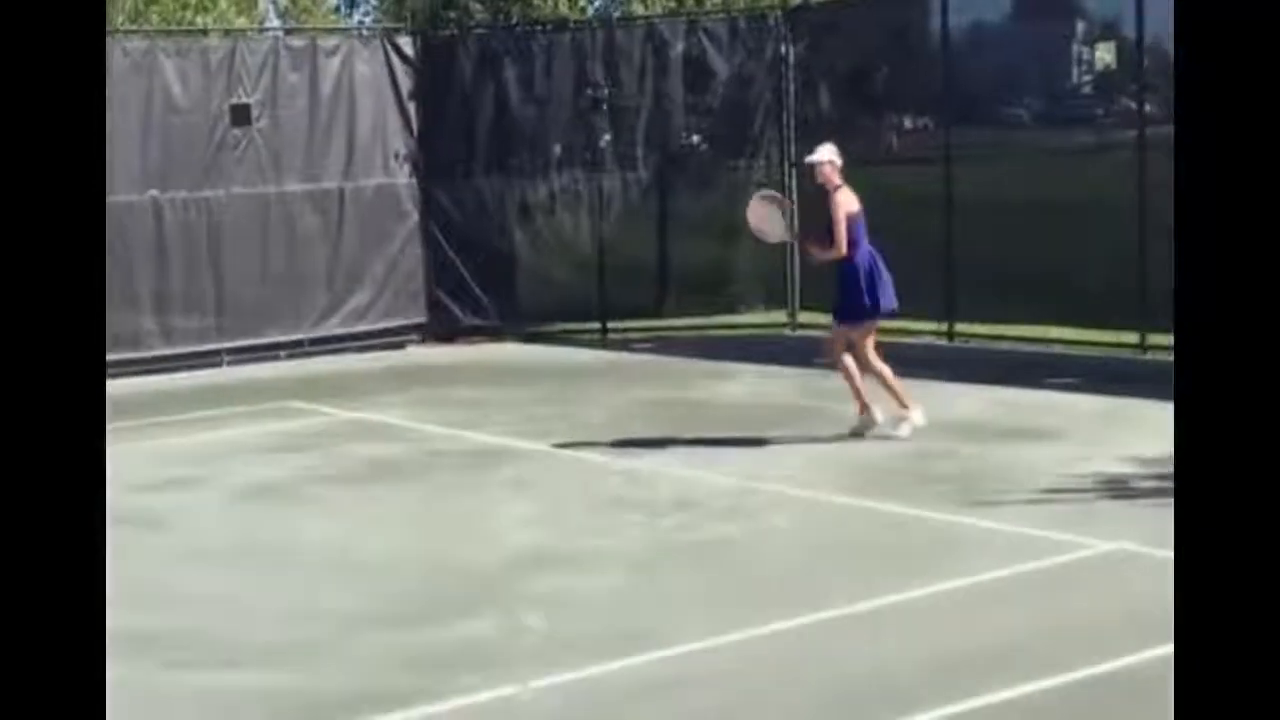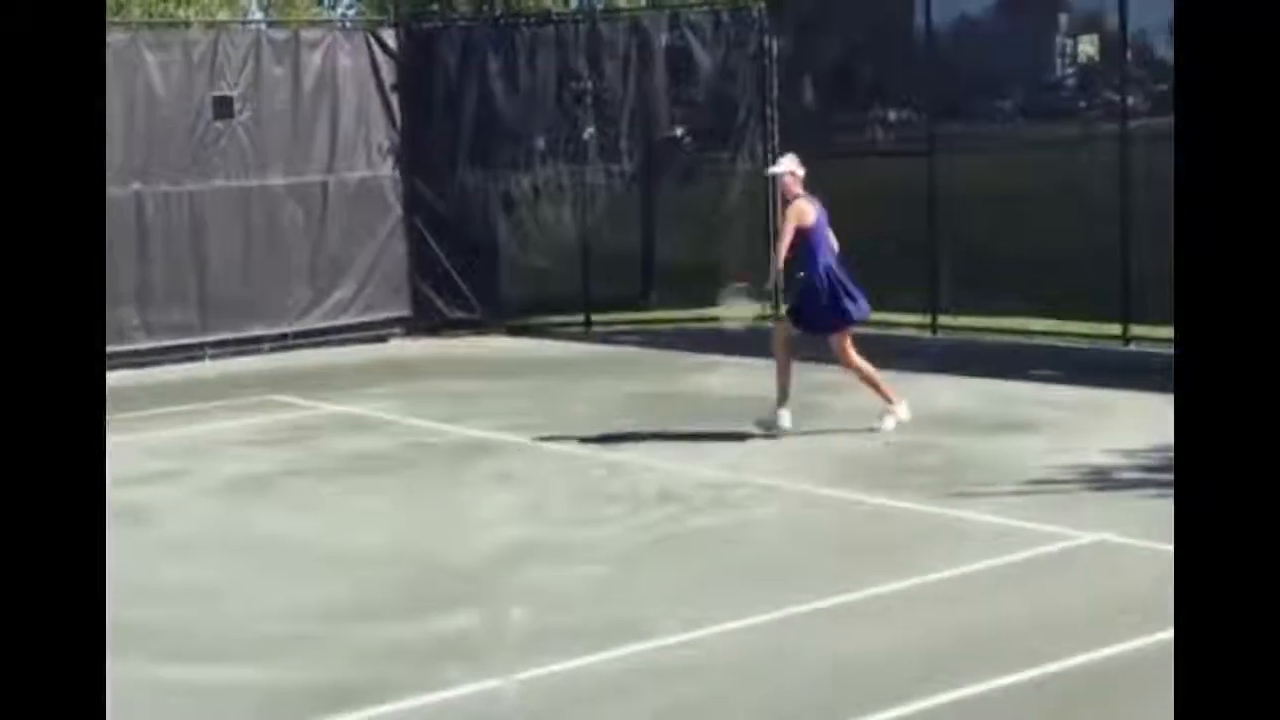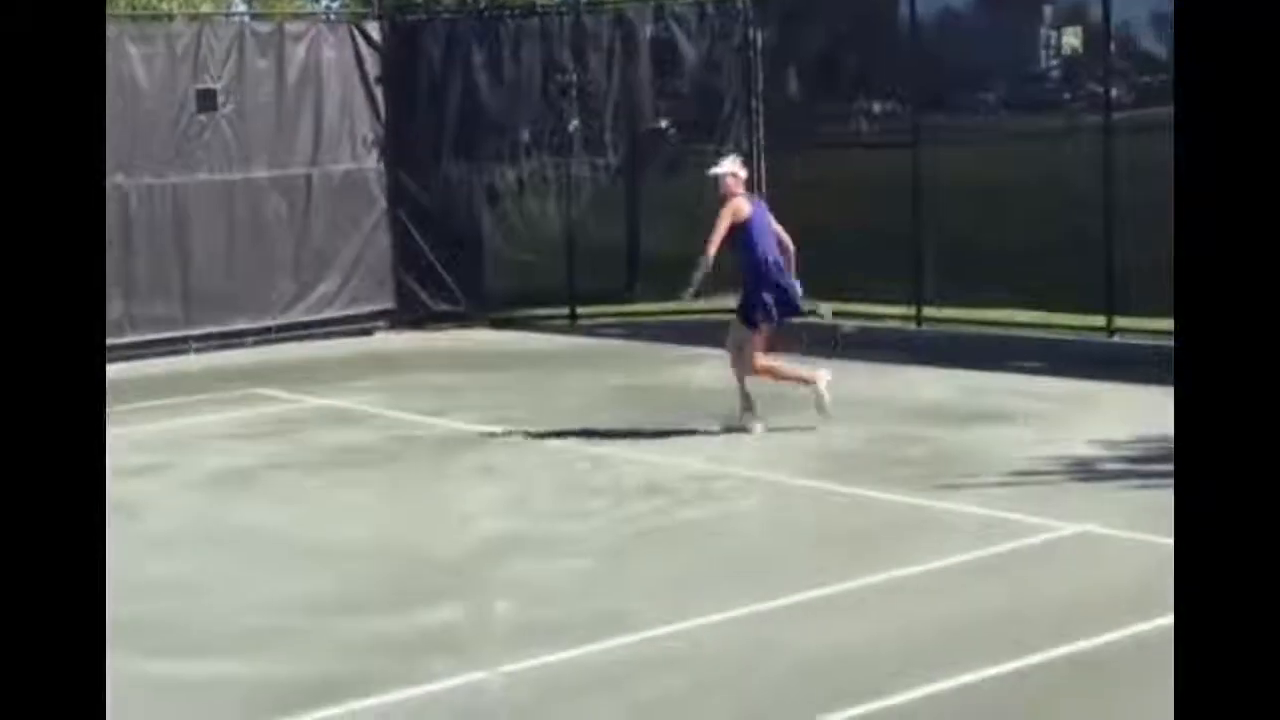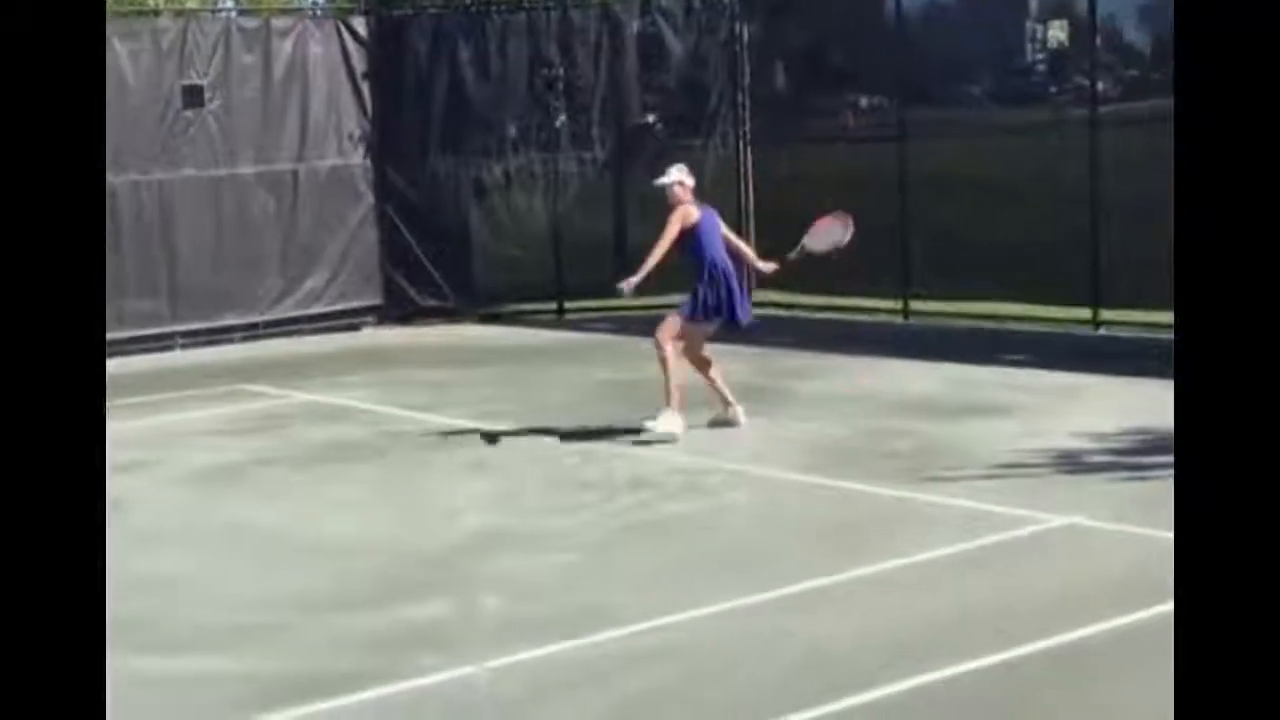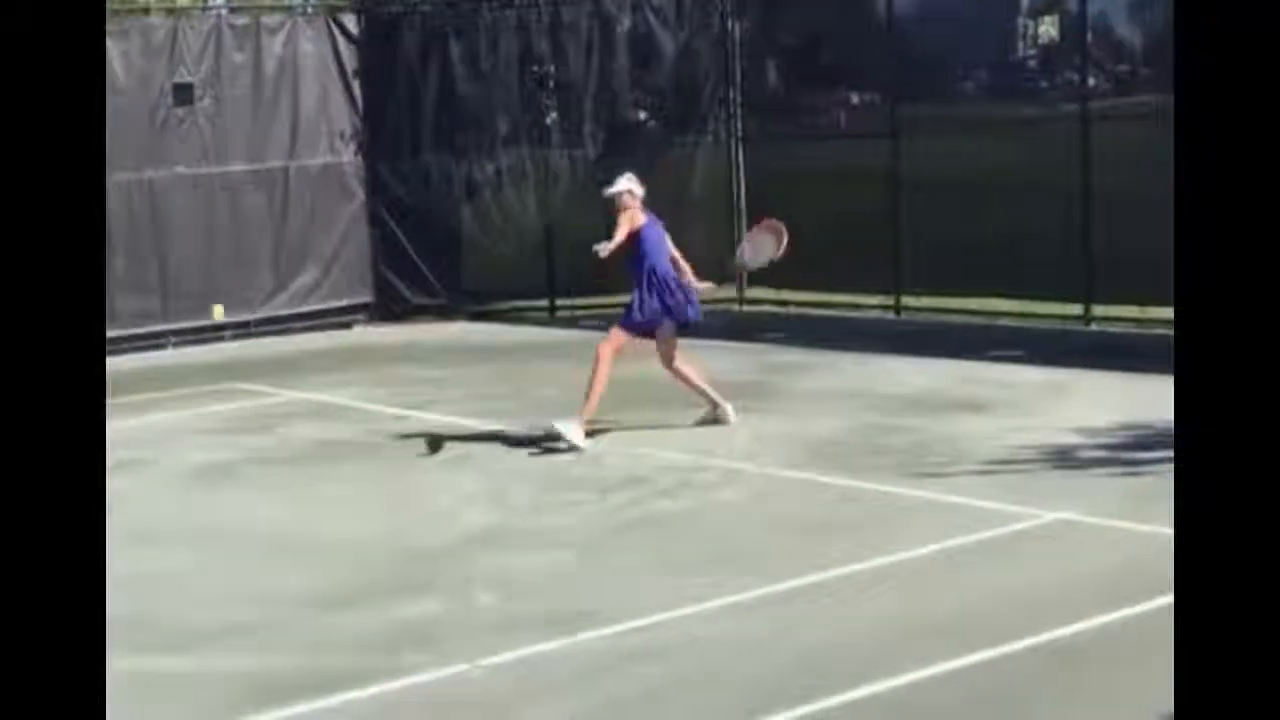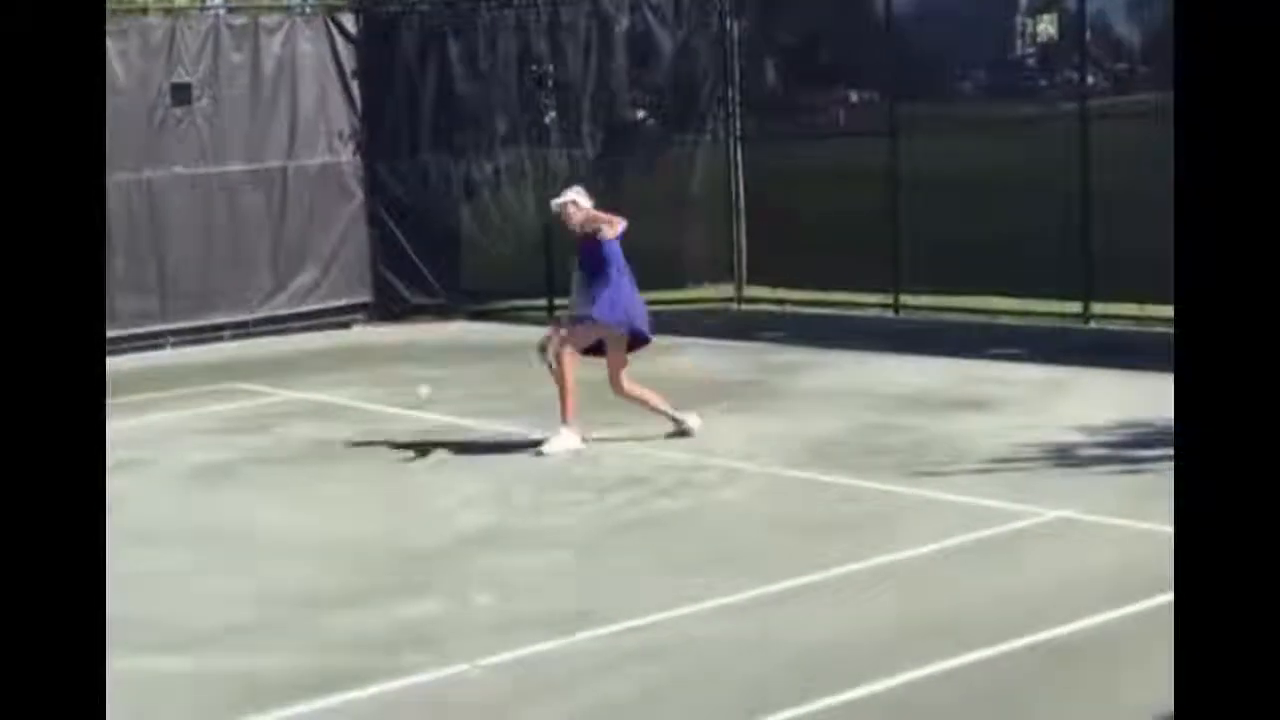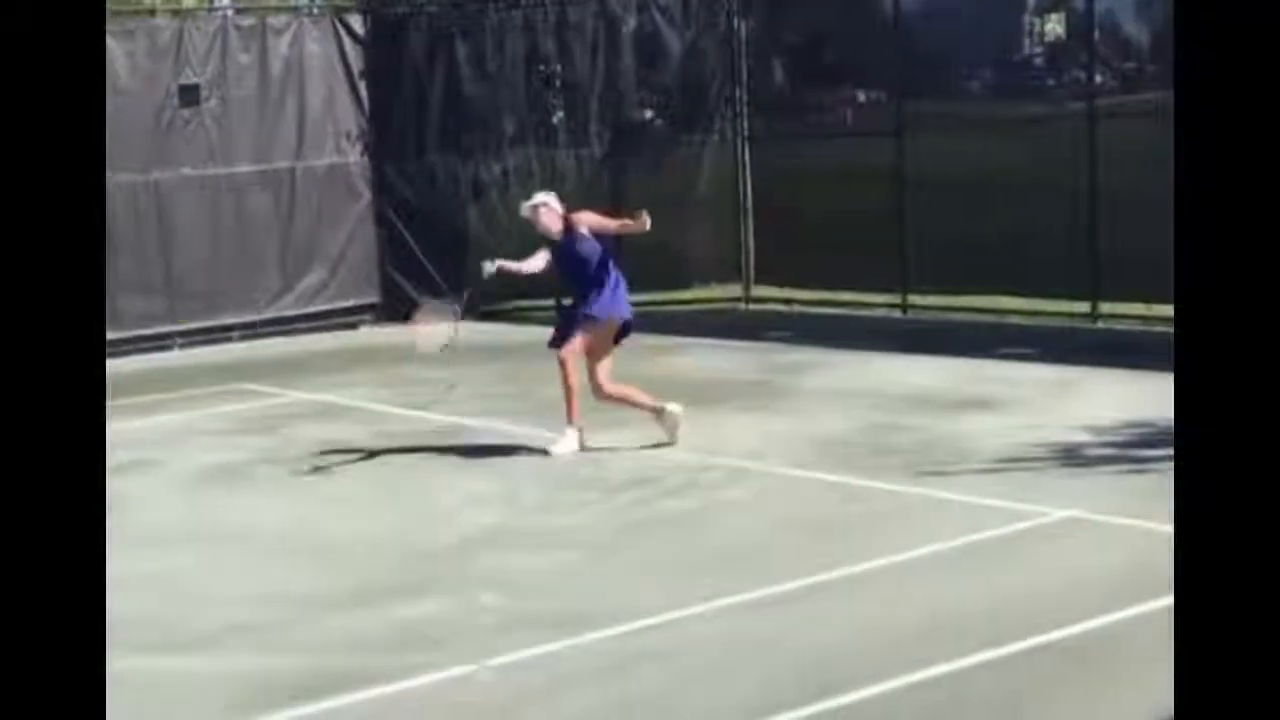
dt=0.2s
person 1, frame 1
left shoulder: (839, 197)
right shoulder: (839, 195)
left elbow: (841, 250)
left wrist: (819, 254)
right wrist: (820, 249)
left hip: (861, 278)
right hip: (854, 279)
left knee: (864, 354)
right knee: (836, 347)
left ankle: (909, 410)
right ankle: (867, 411)
person 1, frame 2
left shoulder: (794, 208)
right shoulder: (811, 204)
left elbow: (780, 257)
right elbow: (834, 246)
left wrist: (773, 279)
left hip: (823, 284)
right hip: (815, 285)
left knee: (846, 356)
right knee: (779, 337)
left ankle: (896, 406)
right ankle: (782, 412)
person 1, frame 3
left shoulder: (733, 206)
right shoulder: (758, 204)
left elbow: (710, 252)
right elbow: (788, 244)
left wrist: (694, 285)
right wrist: (791, 279)
left hip: (764, 283)
right hip: (767, 282)
left knee: (753, 363)
right knee: (734, 344)
left ankle: (814, 378)
right ankle: (748, 413)
person 1, frame 4
left shoulder: (683, 211)
right shoulder: (708, 212)
left elbow: (660, 249)
right elbow: (737, 243)
left wrist: (637, 278)
right wrist: (759, 264)
left hip: (712, 286)
right hip: (718, 285)
left knee: (663, 337)
right knee: (693, 351)
left ankle: (673, 413)
right ankle: (731, 408)
person 1, frame 5
left shoulder: (630, 215)
right shoulder: (654, 223)
left elbow: (621, 234)
right elbow: (677, 258)
left wrist: (609, 246)
right wrist: (693, 283)
left hip: (652, 292)
right hip: (666, 295)
left knee: (605, 350)
right knee: (670, 360)
left ankle: (579, 425)
right ankle: (720, 406)
person 1, frame 6
left shoulder: (594, 219)
right shoulder: (581, 252)
left elbow: (619, 222)
right elbow: (577, 298)
left wrist: (610, 230)
right wrist: (557, 328)
left hip: (611, 300)
right hip: (620, 309)
left knee: (562, 352)
right knee: (621, 386)
left ankle: (568, 431)
right ankle: (680, 419)
person 1, frame 7
left shoulder: (579, 221)
right shoulder: (549, 251)
left elbow: (620, 226)
right elbow: (529, 267)
left wrist: (637, 225)
right wrist: (500, 265)
left hip: (607, 298)
right hip: (587, 308)
left knee: (567, 355)
right knee: (602, 388)
left ankle: (573, 432)
right ankle: (662, 410)
